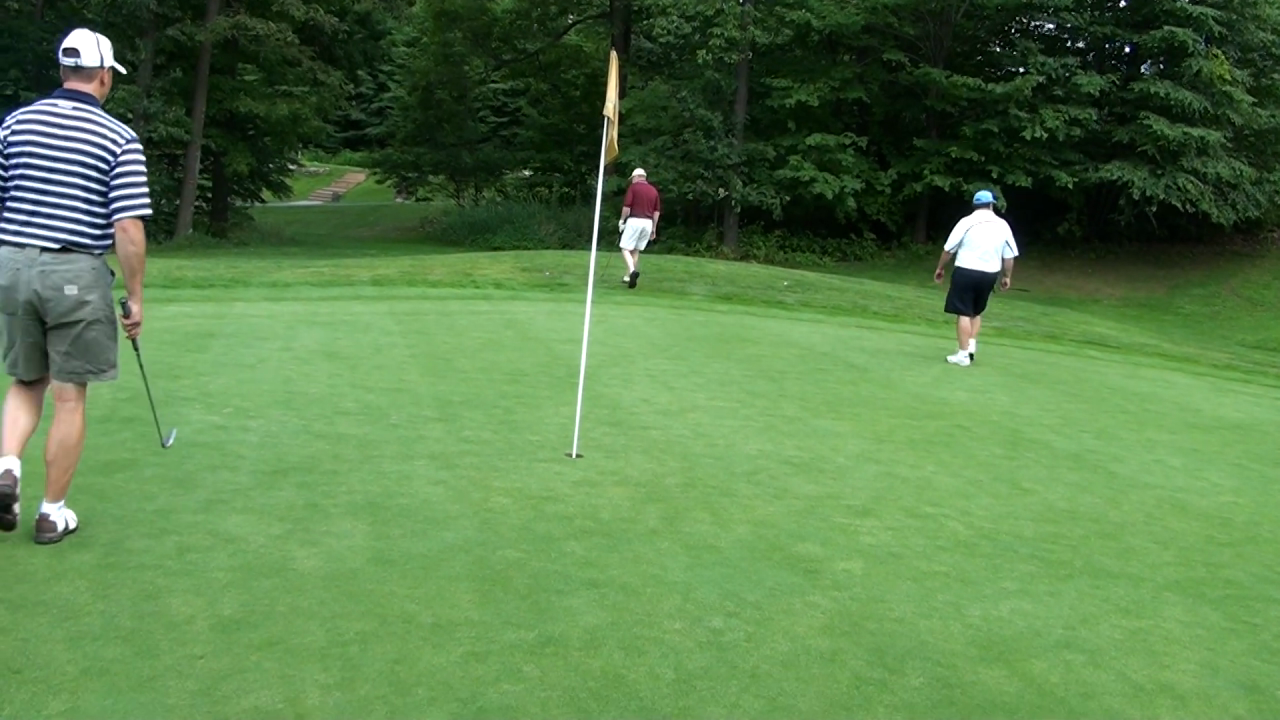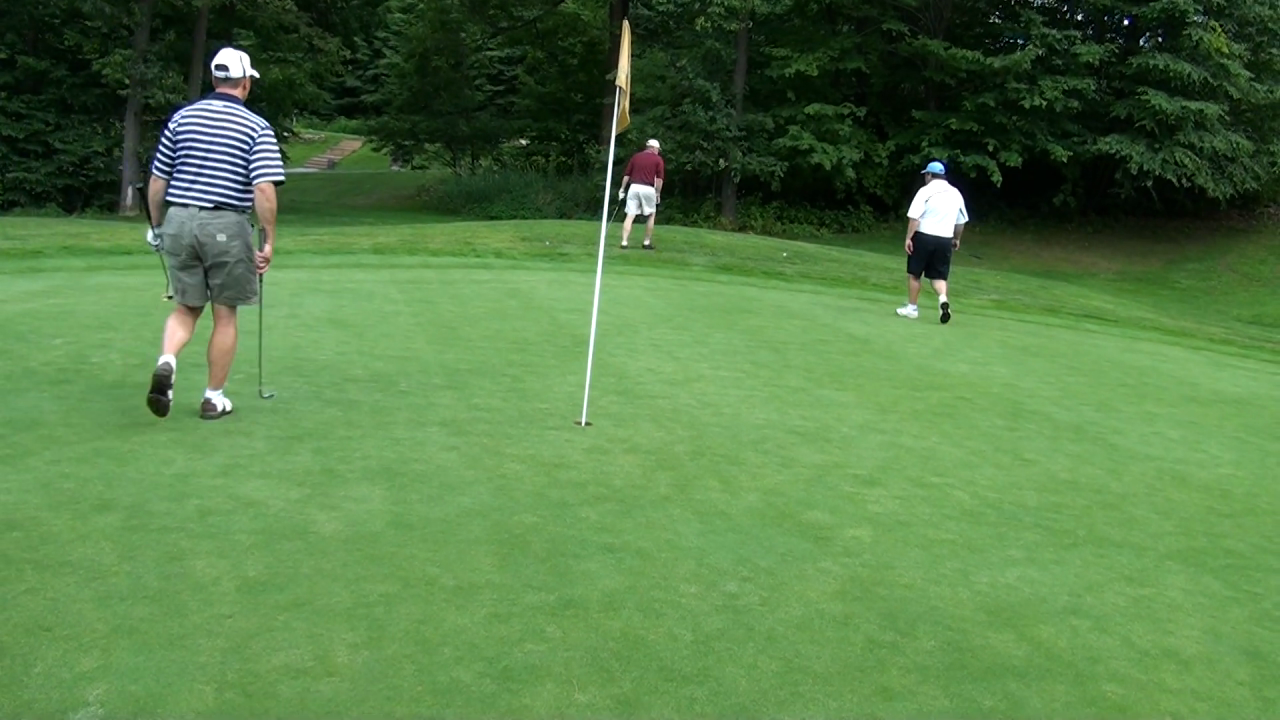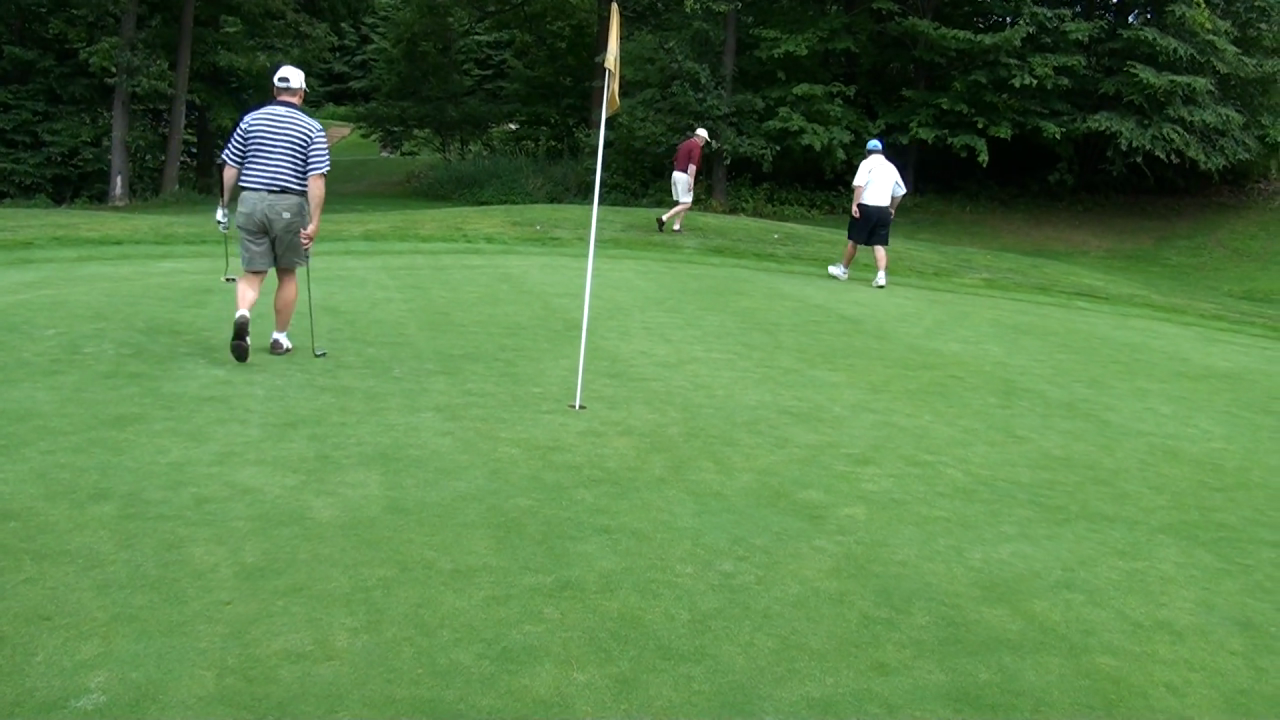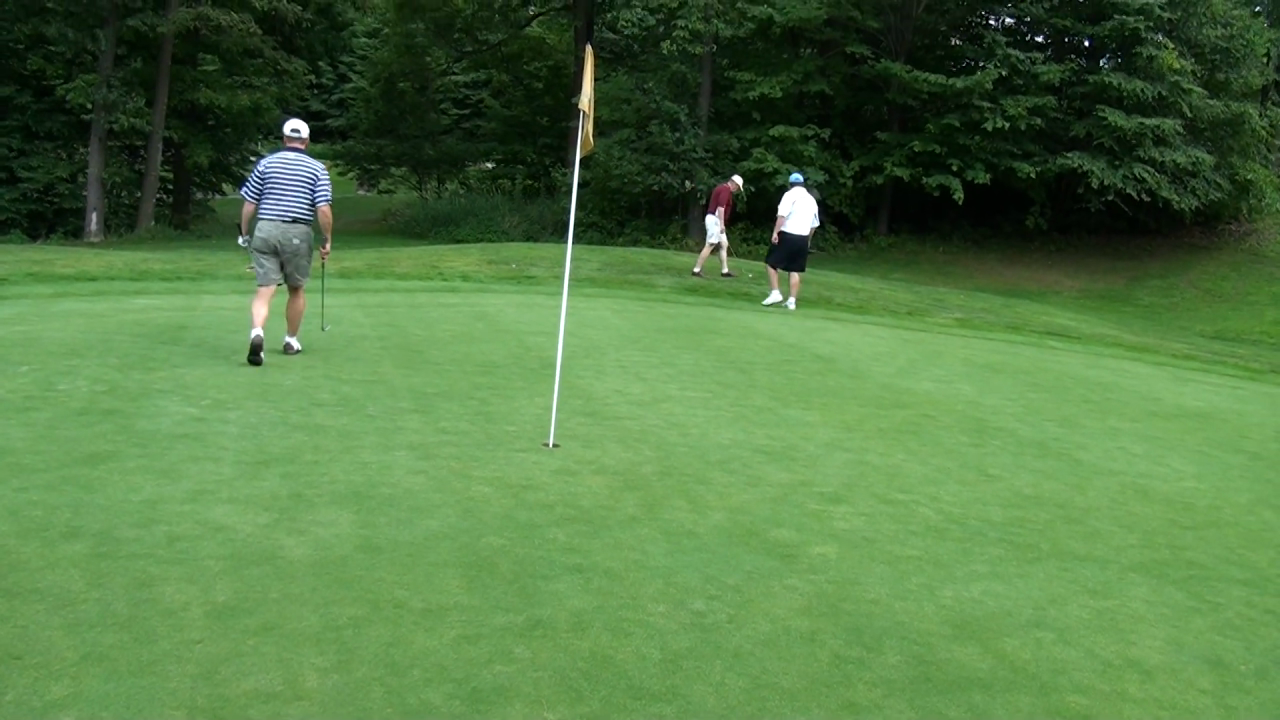
dt=1s
person 1, frame 1
right shoulder: (119, 137)
right elbow: (129, 226)
right wrist: (136, 298)
right hip: (77, 276)
right knee: (69, 399)
right ankle: (52, 512)
person 1, frame 2
left shoulder: (182, 118)
right shoulder: (256, 127)
left elbow: (157, 180)
right elbow: (264, 189)
left wrist: (156, 226)
right wrist: (268, 241)
left hip: (181, 223)
right hip: (226, 228)
left knee: (187, 310)
right knee: (225, 317)
left ankle: (166, 364)
right ankle: (214, 396)
person 1, frame 3
left shoulder: (251, 120)
right shoulder: (312, 128)
left elbow: (231, 168)
right elbow: (316, 179)
left wrist: (223, 206)
right wrist: (314, 222)
left hip: (251, 204)
right hip: (288, 207)
left knee: (252, 276)
right knee: (287, 275)
left ankle: (242, 316)
right ankle: (280, 337)
person 1, frame 4
left shoulder: (266, 163)
right shoulder: (317, 168)
left elbow: (249, 203)
right elbow: (323, 209)
left wrist: (244, 233)
right wrist: (327, 240)
left hip: (266, 232)
right hip: (298, 234)
left knee: (264, 292)
right knee: (296, 289)
left ankle: (257, 334)
right ankle: (291, 340)
person 2, frame 1
left shoulder: (966, 222)
right shoulder: (1002, 225)
left elbow: (949, 249)
right elbow: (1009, 256)
left wrist: (940, 268)
right wrist: (1006, 276)
left hip: (966, 273)
right hip: (989, 275)
left knee: (963, 313)
right knee: (976, 312)
left ankle: (963, 354)
right ankle: (971, 345)
person 2, frame 2
left shoulder: (926, 191)
right shoulder: (956, 193)
left elbow: (914, 217)
right elbow: (961, 221)
left wrist: (908, 238)
right wrist: (956, 238)
left hip: (924, 238)
right hip: (944, 240)
left knee: (914, 274)
right knee: (938, 277)
left ankle: (911, 308)
right ankle: (943, 299)
person 2, frame 3
left shoulder: (867, 163)
right shoulder: (891, 167)
left elbow: (859, 185)
right elbow: (899, 192)
left wrist: (854, 205)
right wrist: (892, 208)
left hip: (865, 208)
right hip: (883, 210)
left knee: (853, 240)
right knee: (879, 245)
left ankle: (843, 270)
right ankle: (881, 275)
person 2, frame 4
left shoulder: (790, 195)
right shoulder: (811, 200)
left elbow: (782, 215)
right elbow: (814, 224)
left wrist: (775, 233)
right wrist: (808, 240)
left hip: (787, 236)
right hip: (803, 238)
left knee: (771, 263)
right knee: (795, 271)
left ankle: (775, 294)
right ankle: (792, 301)
